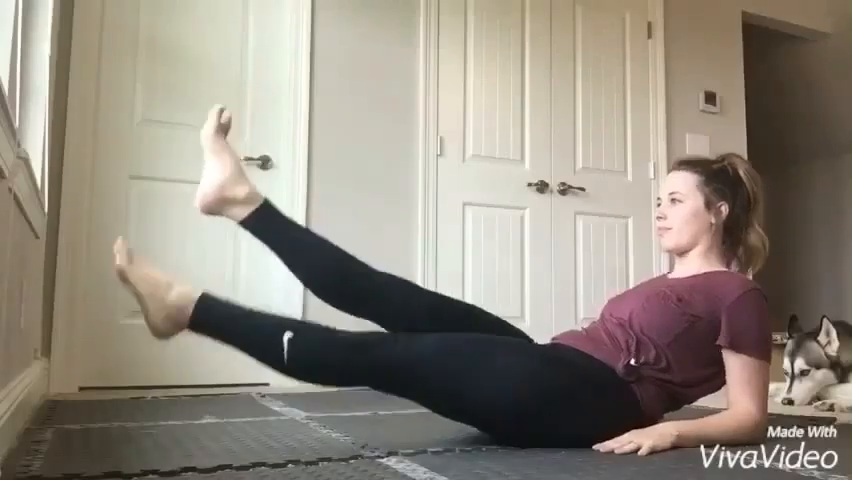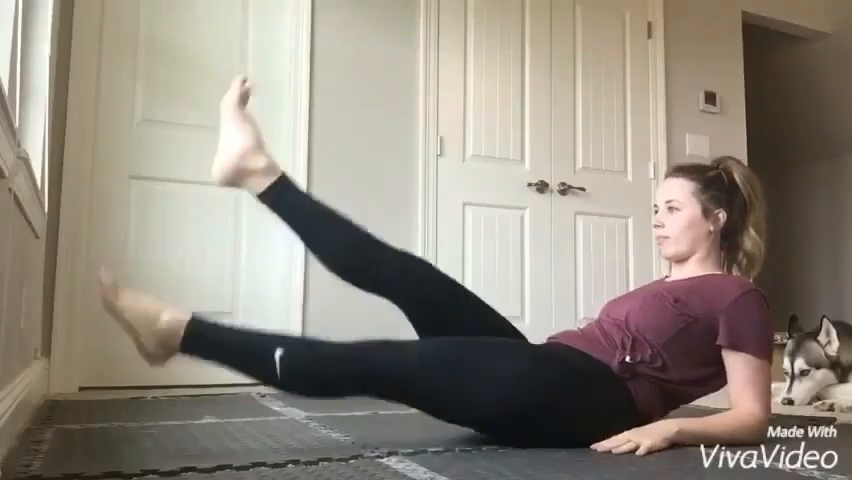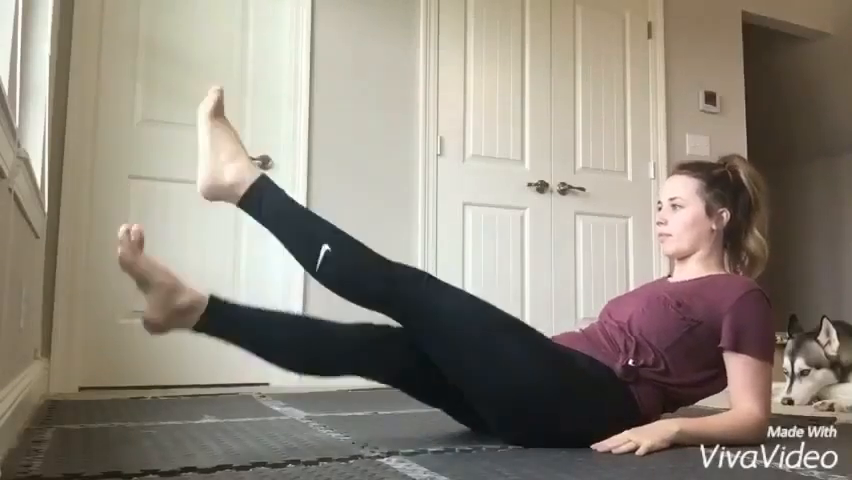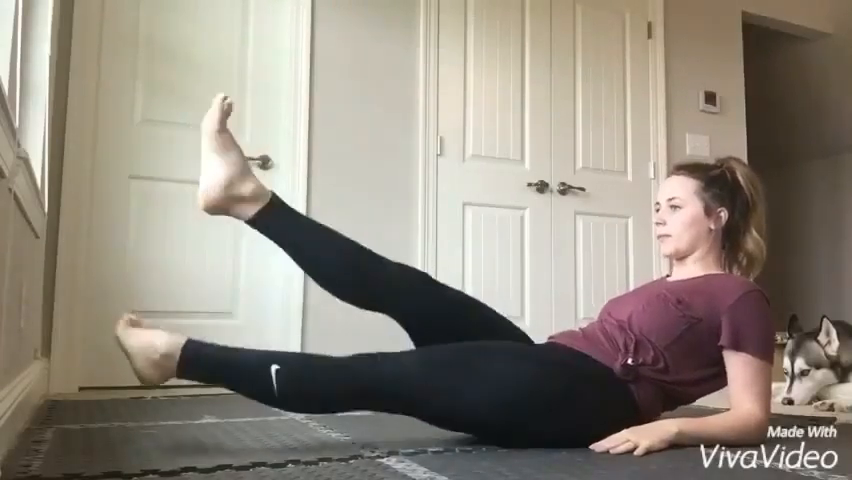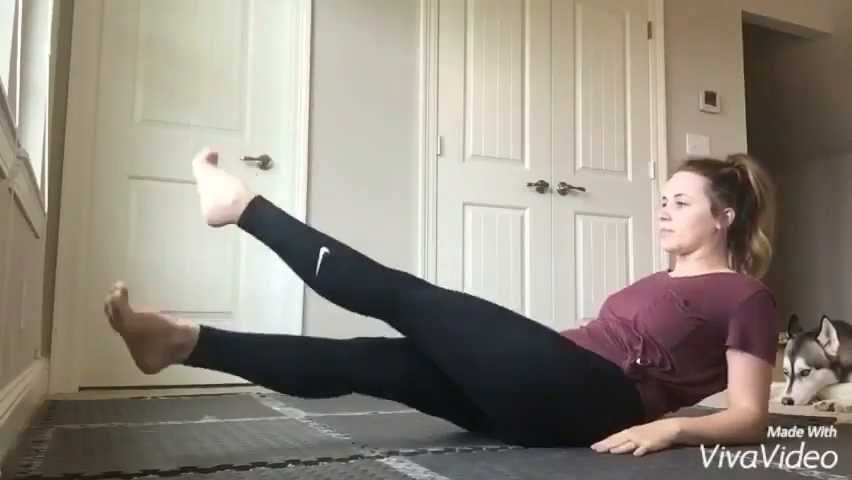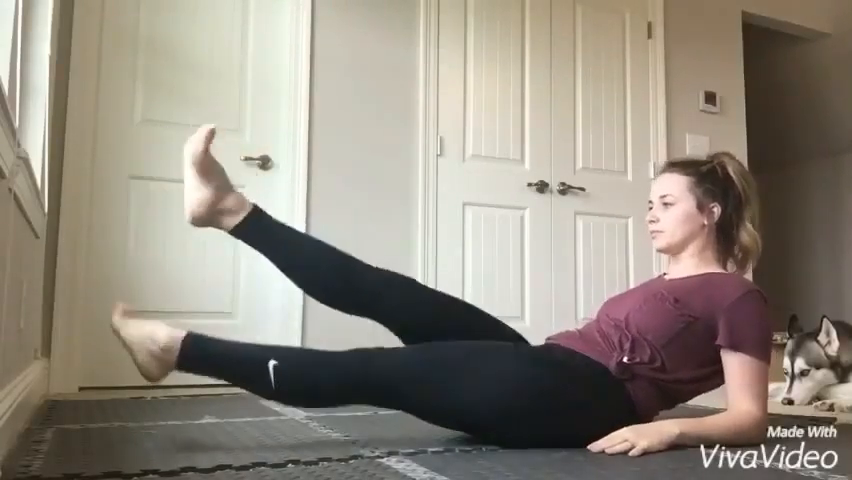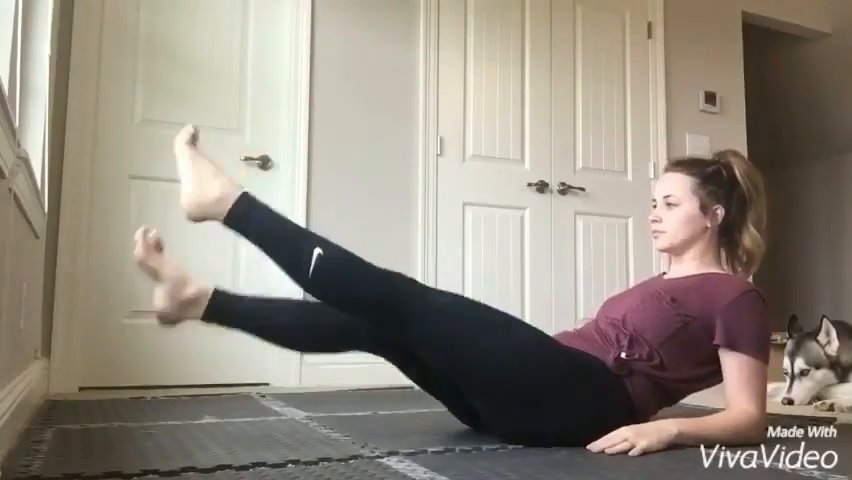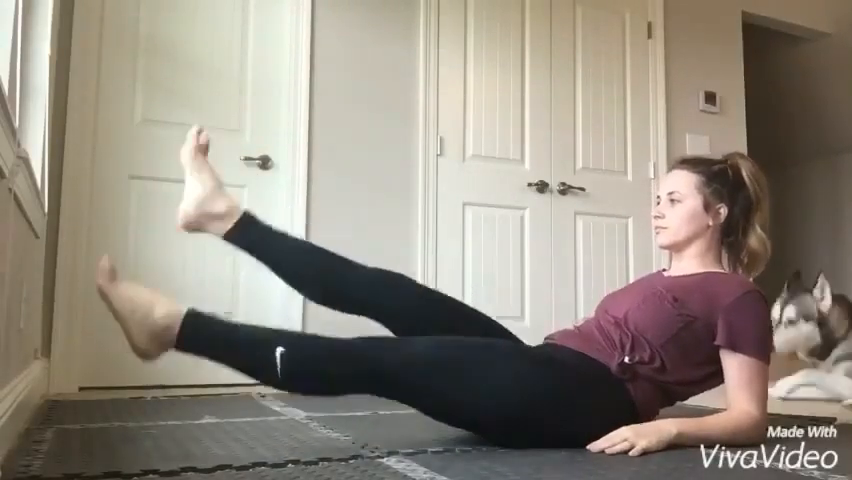
dt=0.3s
person 1, frame 1
left shoulder: (738, 296)
right shoulder: (669, 284)
left elbow: (750, 415)
left wrist: (672, 428)
left hip: (586, 406)
right hip: (552, 392)
left knee: (387, 355)
right knee: (395, 298)
left ankle: (190, 308)
person 1, frame 2
left shoulder: (736, 299)
right shoulder: (666, 289)
left elbow: (750, 418)
left wrist: (669, 426)
left hip: (583, 404)
right hip: (545, 389)
left knee: (375, 363)
right knee: (412, 279)
left ankle: (183, 331)
right ankle: (258, 173)
person 1, frame 3
left shoulder: (739, 299)
right shoulder: (668, 288)
left elbow: (751, 419)
left wrist: (670, 426)
left hip: (585, 406)
right hip: (544, 395)
left knee: (409, 293)
right knee: (378, 345)
left ankle: (243, 182)
right ankle: (193, 307)
person 1, frame 4
left shoulder: (739, 299)
right shoulder: (669, 287)
left elbow: (751, 417)
left wrist: (668, 424)
left hip: (578, 404)
right hip: (550, 389)
left knee: (371, 376)
right knee: (408, 292)
left ankle: (182, 356)
person 1, frame 5
left shoulder: (744, 299)
right shoulder: (667, 283)
left elbow: (750, 417)
left wrist: (671, 426)
left hip: (593, 403)
right hip: (558, 396)
left knee: (416, 302)
right knee: (377, 359)
left ankle: (245, 205)
right ankle: (182, 340)
person 1, frame 6
left shoulder: (735, 298)
right shoulder: (666, 286)
left elbow: (750, 417)
left wrist: (670, 428)
left hip: (583, 405)
right hip: (546, 386)
left knee: (370, 370)
right knee: (392, 296)
left ankle: (181, 348)
right ankle: (234, 211)
person 1, frame 7
left shoulder: (733, 297)
right shoulder: (664, 286)
left elbow: (750, 415)
left wrist: (668, 426)
left hip: (582, 401)
right hip: (544, 394)
left knee: (399, 301)
right knee: (370, 315)
left ankle: (226, 204)
right ankle: (198, 300)
person 1, frame 8
left shoulder: (734, 297)
right shoulder: (661, 281)
left elbow: (749, 418)
left wrist: (667, 426)
left hip: (579, 406)
right hip: (540, 384)
left knee: (380, 361)
right knee: (391, 296)
left ankle: (179, 325)
right ankle: (225, 214)
